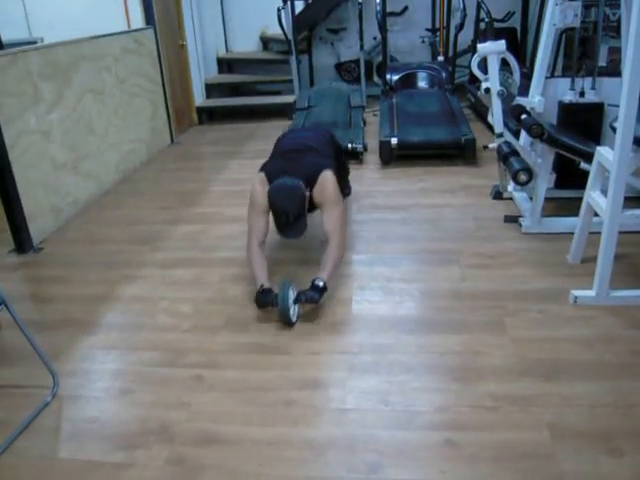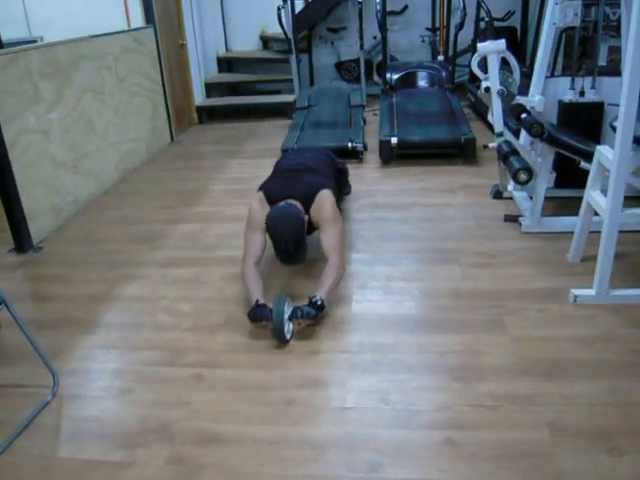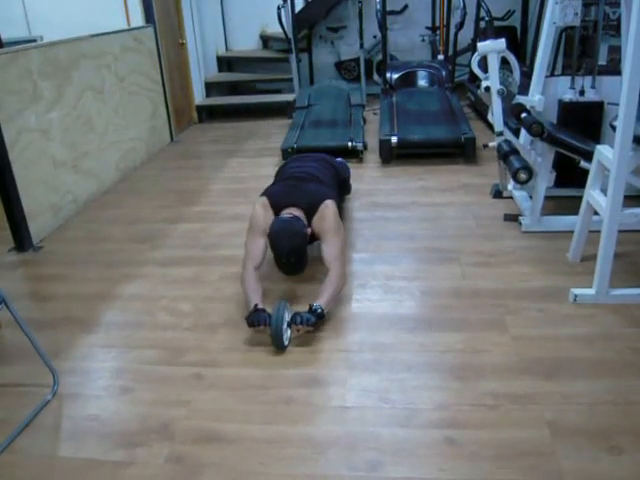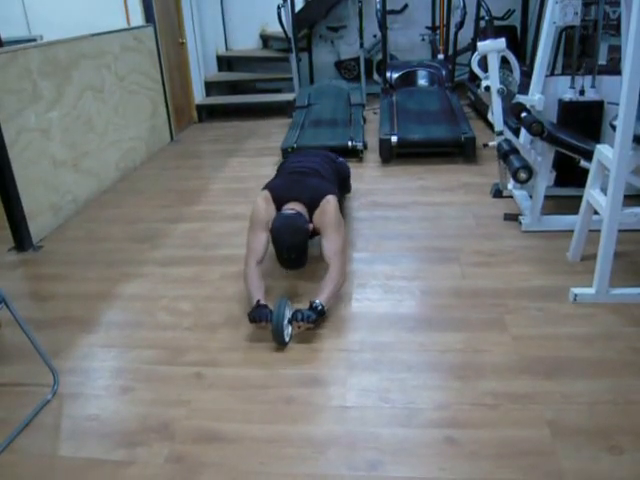
dt=0.2s
person 1, frame 1
left shoulder: (325, 182)
right shoulder: (261, 186)
left elbow: (336, 240)
right elbow: (255, 243)
left wrist: (319, 285)
right wrist: (263, 288)
left hip: (325, 138)
left ankle: (342, 183)
person 1, frame 2
left shoulder: (323, 202)
right shoulder: (260, 205)
left elbow: (336, 260)
right elbow: (250, 262)
left wrist: (316, 302)
right wrist: (258, 304)
left hip: (326, 159)
person 1, frame 3
left shoulder: (325, 212)
right shoulder: (263, 210)
left elbow: (337, 270)
right elbow: (250, 267)
left wrist: (316, 310)
right wrist: (256, 308)
left hip: (329, 167)
left ankle: (342, 165)
person 1, frame 4
left shoulder: (327, 208)
right shoulder: (264, 205)
left elbow: (337, 266)
right elbow: (252, 262)
left wrist: (317, 307)
right wrist: (258, 304)
left hip: (329, 163)
right hip: (291, 163)
left ankle: (342, 165)
